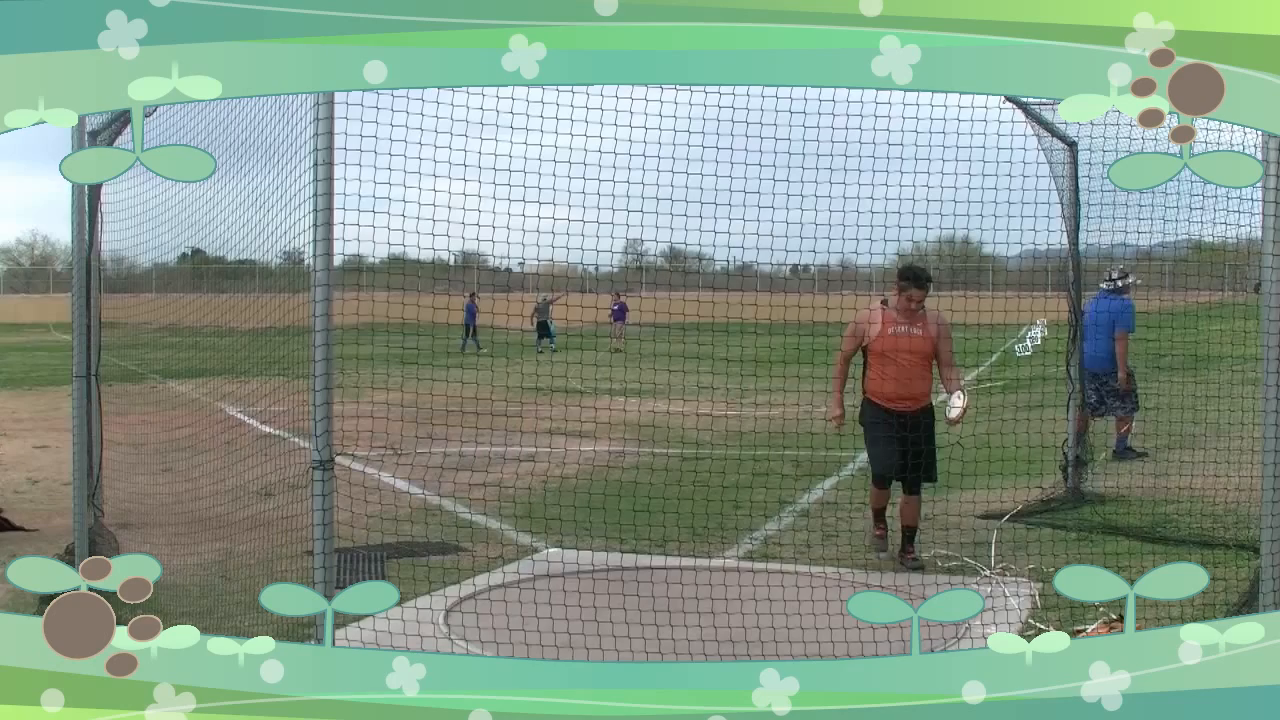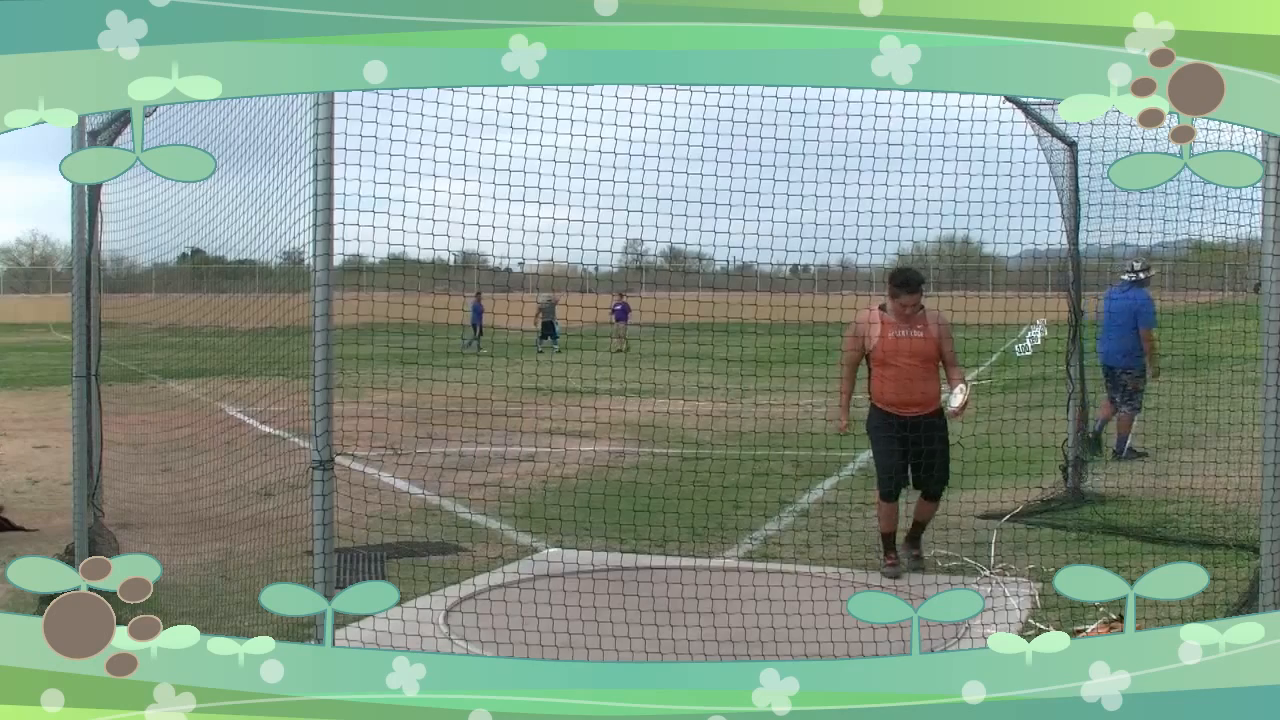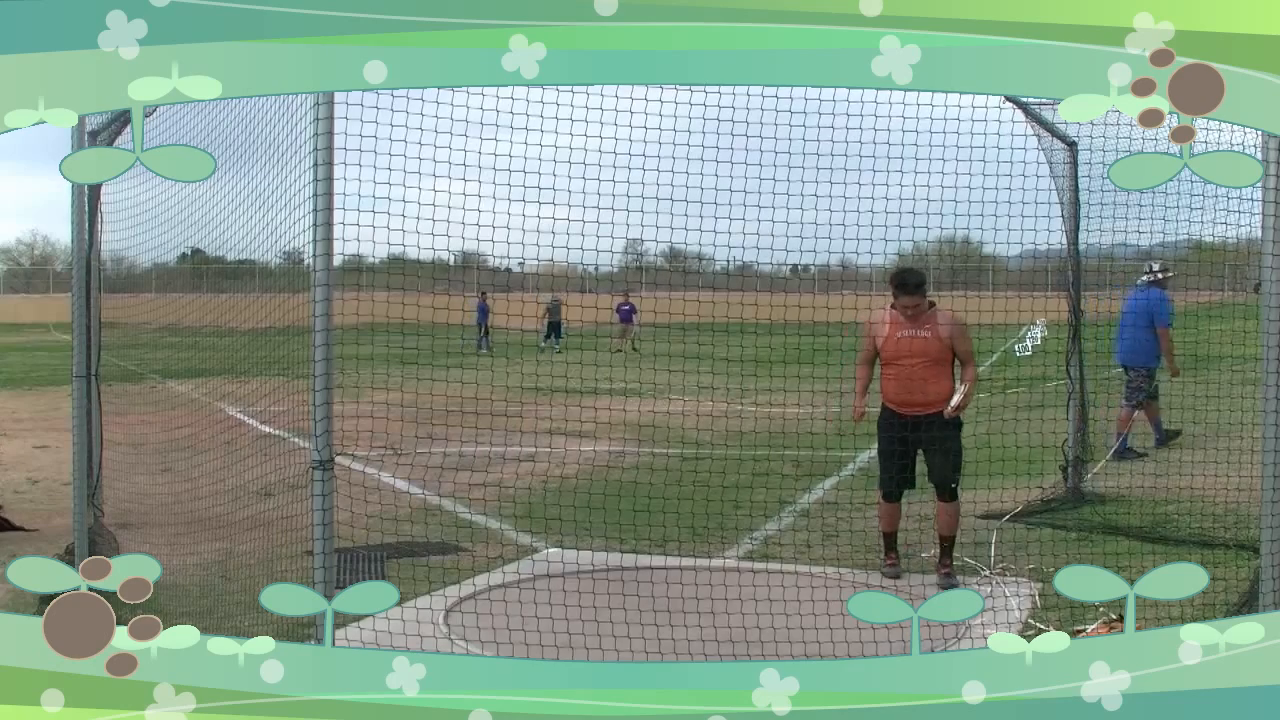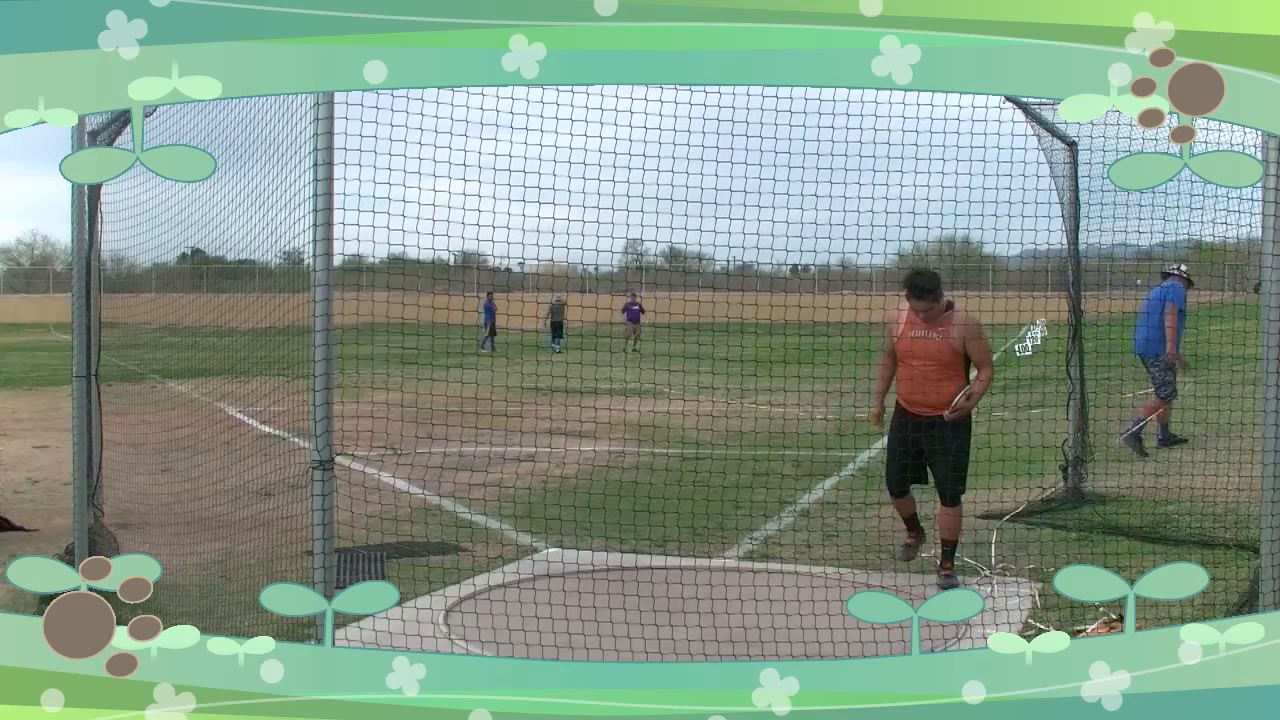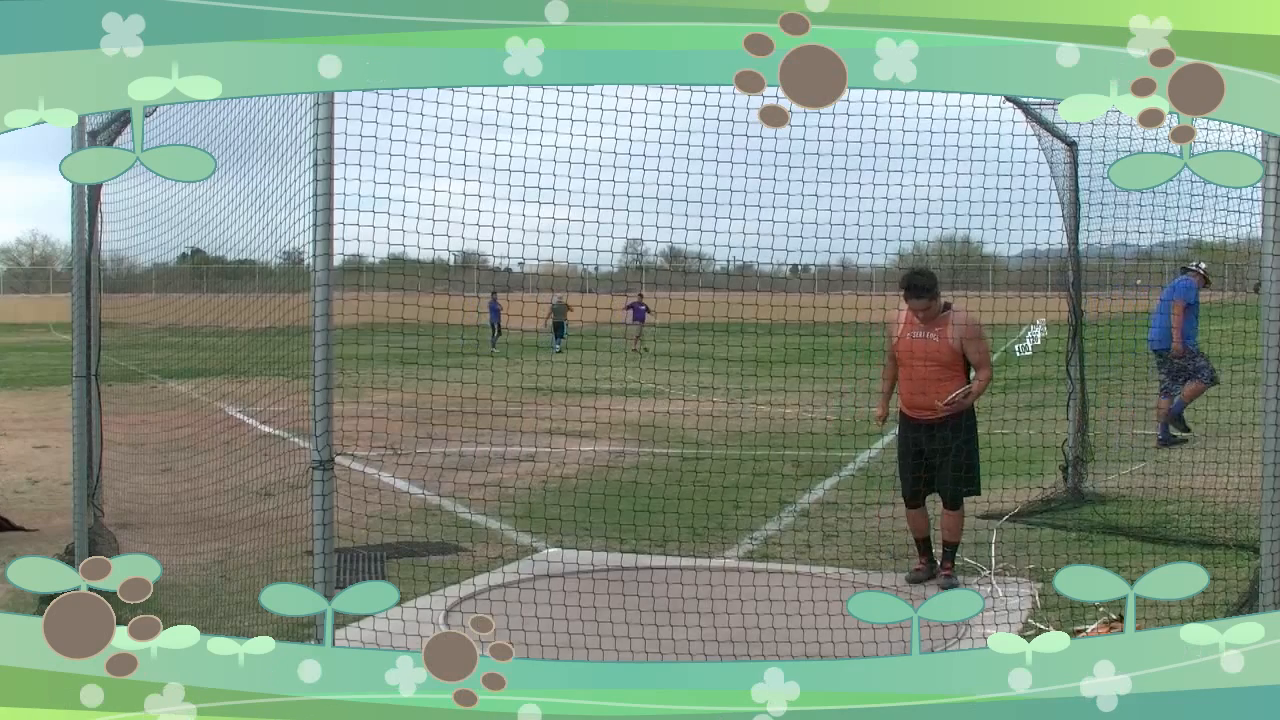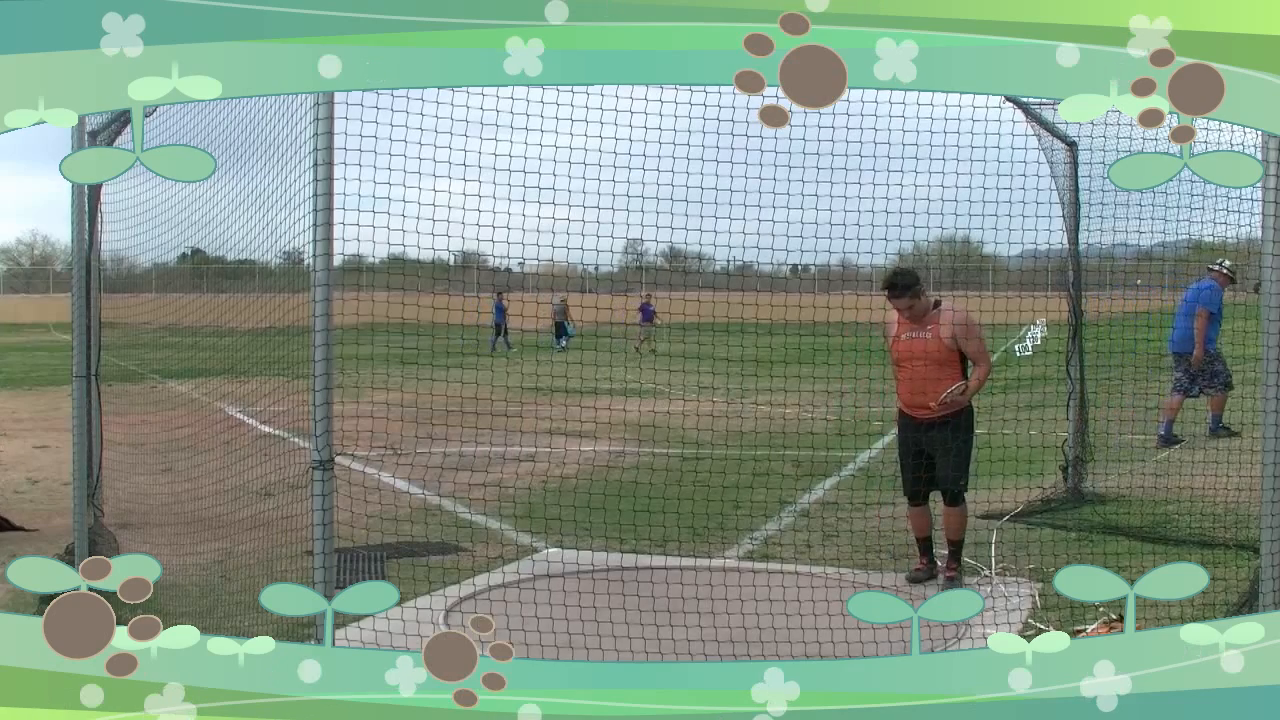
dt=0.3s
person 1, frame 1
left shoulder: (936, 322)
right shoulder: (868, 318)
left elbow: (948, 366)
right elbow: (843, 359)
left wrist: (958, 396)
right wrist: (837, 402)
left hip: (920, 414)
right hip: (879, 412)
left knee: (913, 484)
right knee: (883, 472)
left ankle: (908, 548)
right ankle: (878, 523)
person 1, frame 2
left shoulder: (936, 322)
right shoulder: (866, 322)
left elbow: (952, 365)
right elbow: (849, 366)
right wrist: (844, 409)
left hip: (930, 418)
right hip: (885, 419)
left knee: (934, 489)
right knee: (889, 487)
left ankle: (914, 540)
right ankle: (889, 554)
person 1, frame 3
left shoulder: (948, 322)
right shoulder: (878, 321)
left elbow: (969, 363)
right elbow: (865, 362)
left wrist: (964, 397)
right wrist: (859, 397)
left hip: (939, 419)
right hip: (894, 418)
left knee: (947, 488)
right knee: (890, 490)
left ankle: (945, 562)
right ankle: (890, 554)
person 1, frame 4
left shoulder: (964, 325)
right shoulder: (899, 320)
left elbow: (985, 369)
right elbow: (889, 360)
left wrist: (971, 401)
right wrist: (878, 400)
left hip: (949, 421)
right hip: (906, 416)
left knee: (950, 493)
right knee: (895, 484)
left ankle: (946, 564)
right ankle: (914, 532)
person 1, frame 5
left shoulder: (962, 323)
right shoulder: (899, 322)
left elbow: (984, 369)
left wrist: (968, 399)
right wrist: (884, 402)
left hip: (952, 423)
right hip: (911, 422)
left knee: (952, 496)
right knee: (912, 496)
left ankle: (948, 564)
right ankle: (925, 560)
person 1, frame 6
left shoulder: (956, 320)
right shoulder: (893, 324)
left elbow: (983, 364)
left wrist: (965, 395)
left hip: (951, 421)
right hip: (910, 422)
left knee: (952, 489)
right knee: (914, 494)
left ankle: (954, 562)
right ankle: (926, 560)
person 2, frame 1
left shoulder: (1092, 302)
right shoulder: (1125, 304)
right elbow: (1121, 340)
right wrist: (1122, 371)
left hip: (1087, 362)
right hip: (1110, 364)
left knee: (1088, 407)
right knee: (1126, 406)
right ankle: (1121, 449)
person 2, frame 2
left shoulder: (1110, 293)
right shoulder: (1144, 299)
right elbow: (1146, 336)
right wrist: (1152, 364)
left hip: (1106, 355)
right hip: (1129, 359)
left knee: (1114, 399)
right knee: (1130, 404)
left ankle: (1096, 433)
right ankle: (1121, 449)
person 2, frame 3
left shoulder: (1134, 293)
right shoulder: (1161, 297)
right elbow: (1163, 333)
right wrist: (1172, 362)
left hip: (1126, 353)
right hip: (1143, 357)
left knee: (1150, 395)
right knee: (1132, 402)
left ankle: (1160, 435)
right ankle: (1120, 447)
person 2, frame 4
left shoulder: (1157, 290)
right shoulder: (1176, 288)
right elbow: (1170, 315)
left wrist: (1177, 356)
right wrist: (1171, 345)
left hip: (1145, 346)
right hip: (1159, 348)
left knee: (1165, 391)
right knee: (1164, 394)
left ankle: (1164, 436)
right ankle: (1133, 433)
person 2, frame 5
left shoulder: (1174, 284)
right shoulder: (1188, 283)
right elbow: (1177, 309)
right wrist: (1177, 339)
left hip: (1159, 343)
right hip: (1178, 343)
left knee: (1167, 389)
right knee: (1206, 376)
left ankle: (1163, 435)
right ankle: (1176, 411)
person 2, frame 6
left shoulder: (1197, 285)
right shoulder: (1213, 288)
right elbow: (1201, 317)
right wrist: (1199, 347)
left hip: (1178, 344)
right hip: (1200, 346)
left knee: (1180, 389)
right knee: (1221, 383)
left ankle: (1164, 434)
right ankle: (1215, 427)
